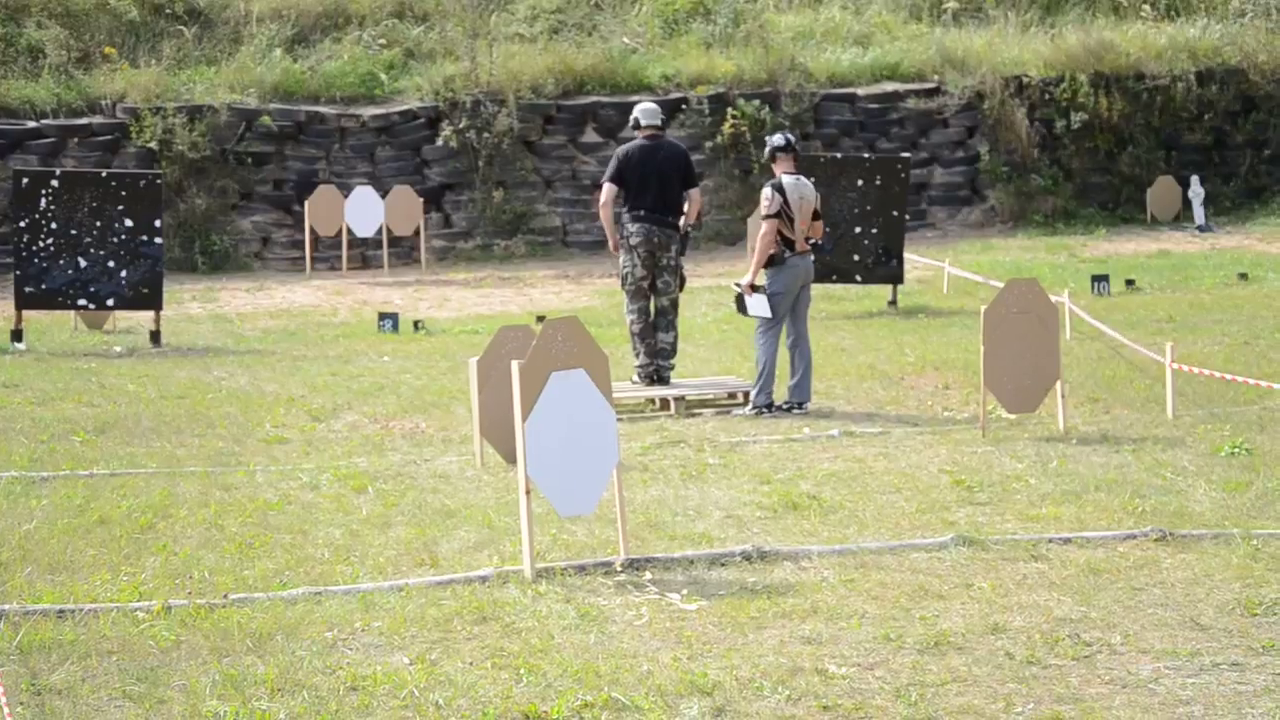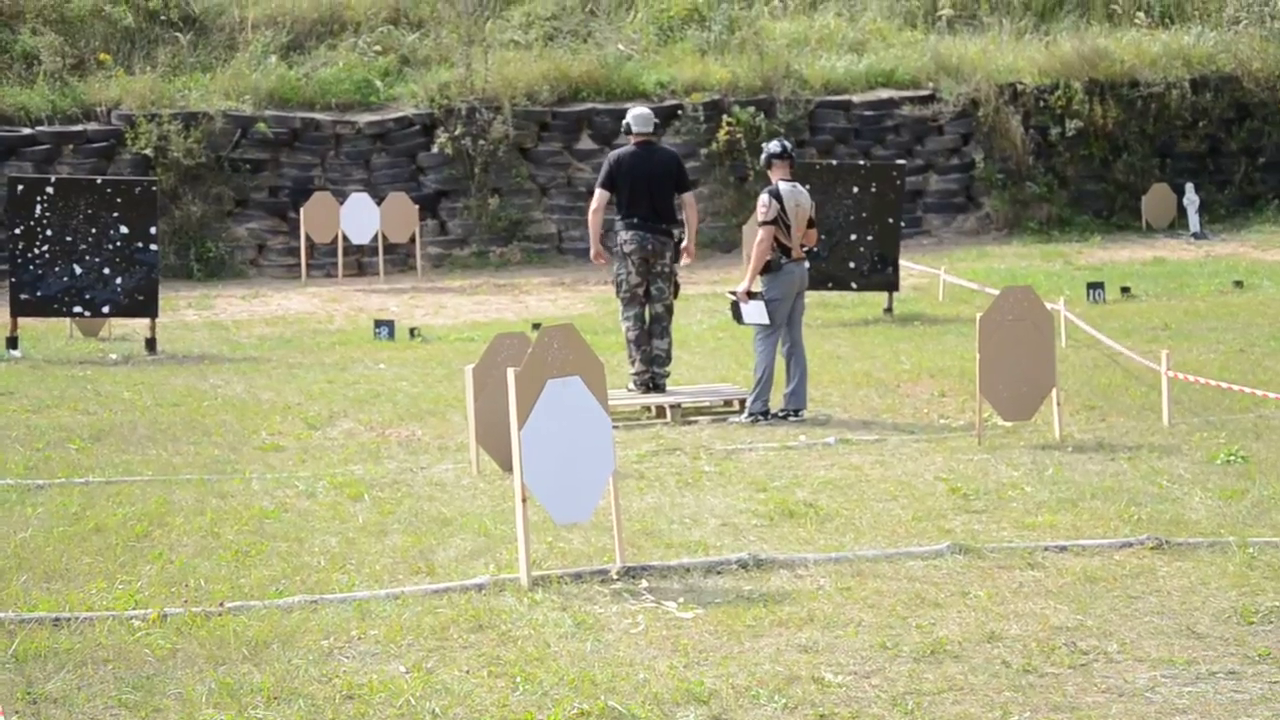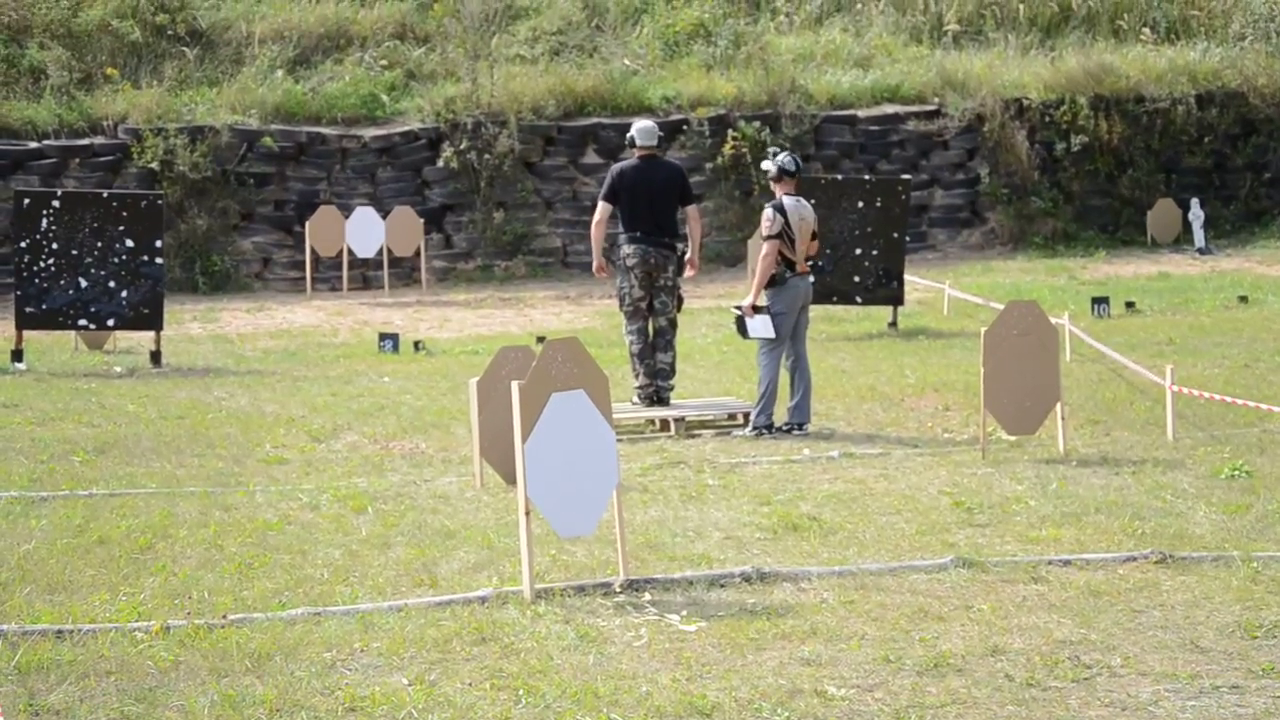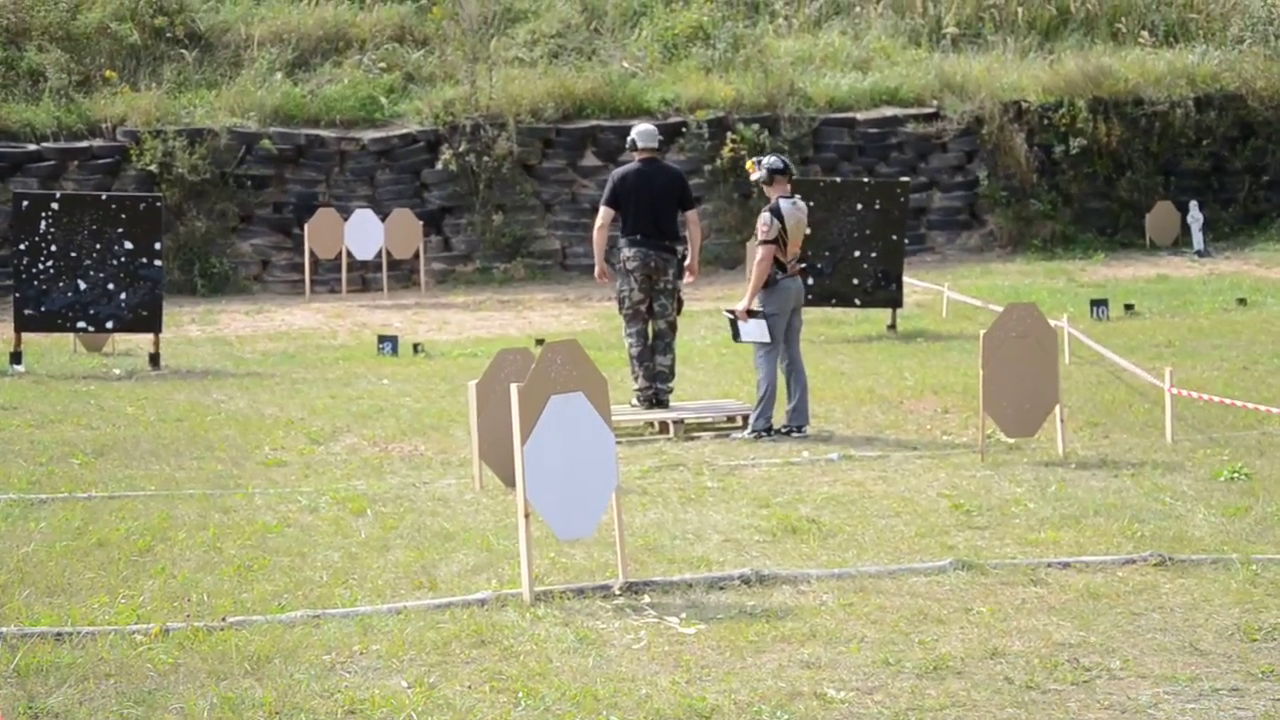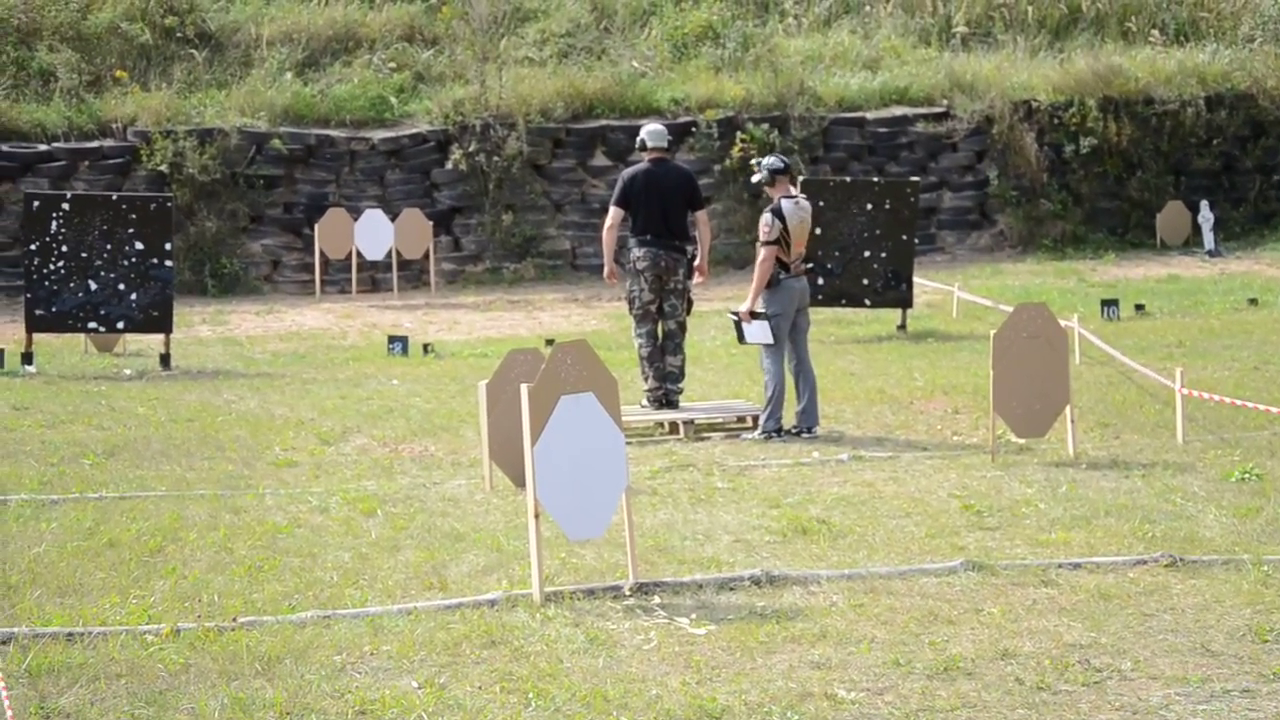
dt=0.7s
person 1, frame 1
left shoulder: (625, 152)
right shoulder: (679, 152)
left elbow: (605, 200)
right elbow: (694, 200)
left wrist: (612, 235)
right wrist: (681, 228)
left hip: (636, 231)
right hip: (668, 233)
left knee: (637, 303)
right knee: (667, 304)
left ankle: (645, 370)
right ankle: (663, 369)
person 1, frame 2
left shoulder: (617, 158)
right shoulder: (671, 158)
left elbow: (597, 206)
right elbow: (689, 203)
left wrist: (594, 243)
right wrist: (690, 240)
left hip: (630, 238)
right hip: (663, 239)
left knee: (633, 310)
right knee: (661, 311)
left ankle: (641, 377)
right ankle: (659, 376)
person 1, frame 3
left shoulder: (619, 172)
right shoulder: (675, 171)
left elbow: (600, 218)
right elbow: (693, 216)
left wrist: (597, 255)
right wrist: (693, 252)
left hip: (633, 251)
right hip: (666, 252)
left knee: (636, 324)
right knee: (665, 324)
left ankle: (645, 390)
right ankle: (663, 390)
person 1, frame 4
left shoulder: (621, 176)
right shoulder: (675, 176)
left elbow: (602, 223)
right elbow: (693, 221)
left wrist: (599, 261)
right wrist: (693, 258)
left hip: (633, 256)
right hip: (666, 256)
left knee: (635, 327)
right knee: (665, 327)
left ankle: (644, 393)
right ankle: (662, 392)
person 1, frame 5
left shoulder: (631, 176)
right shoulder: (685, 176)
left elbow: (611, 223)
right elbow: (703, 221)
left wrist: (608, 262)
right wrist: (703, 258)
left hip: (643, 255)
right hip: (676, 256)
left knee: (645, 327)
right knee: (675, 328)
left ankle: (654, 393)
right ankle: (672, 393)
person 2, frame 1
left shoulder: (773, 188)
right shoulder: (809, 188)
left elbow: (767, 233)
right elbow: (818, 231)
left wrist: (751, 273)
left hip: (784, 266)
right hip: (805, 263)
left knee: (767, 331)
right knee: (798, 332)
left ankle: (762, 400)
right ankle: (798, 398)
person 2, frame 2
left shoulder: (770, 195)
right shoulder: (804, 196)
left elbow: (764, 240)
left wrist: (748, 280)
left hip: (779, 273)
right hip: (799, 270)
left knee: (766, 339)
right knee: (793, 339)
left ankle: (758, 407)
right ankle: (795, 405)
person 2, frame 3
left shoulder: (774, 210)
right shoulder: (806, 209)
left elbow: (768, 255)
left wrist: (753, 295)
left hip: (783, 287)
right hip: (803, 283)
left knee: (769, 353)
right knee: (797, 353)
left ankle: (762, 422)
right ankle: (799, 419)
person 2, frame 4
left shoulder: (771, 213)
right shoulder: (800, 206)
left elbow: (764, 259)
left wrist: (747, 299)
right wrist: (761, 171)
left hip: (775, 289)
right hip: (795, 284)
left knee: (766, 357)
right knee: (792, 355)
left ankle: (761, 424)
right ankle: (797, 422)
person 2, frame 5
left shoulder: (773, 214)
right shoulder: (804, 206)
left elbow: (766, 260)
left wrist: (750, 300)
right wrist: (782, 180)
left hip: (779, 288)
right hip: (800, 284)
left knee: (773, 358)
right knee: (800, 356)
left ankle: (771, 425)
right ankle: (807, 422)
